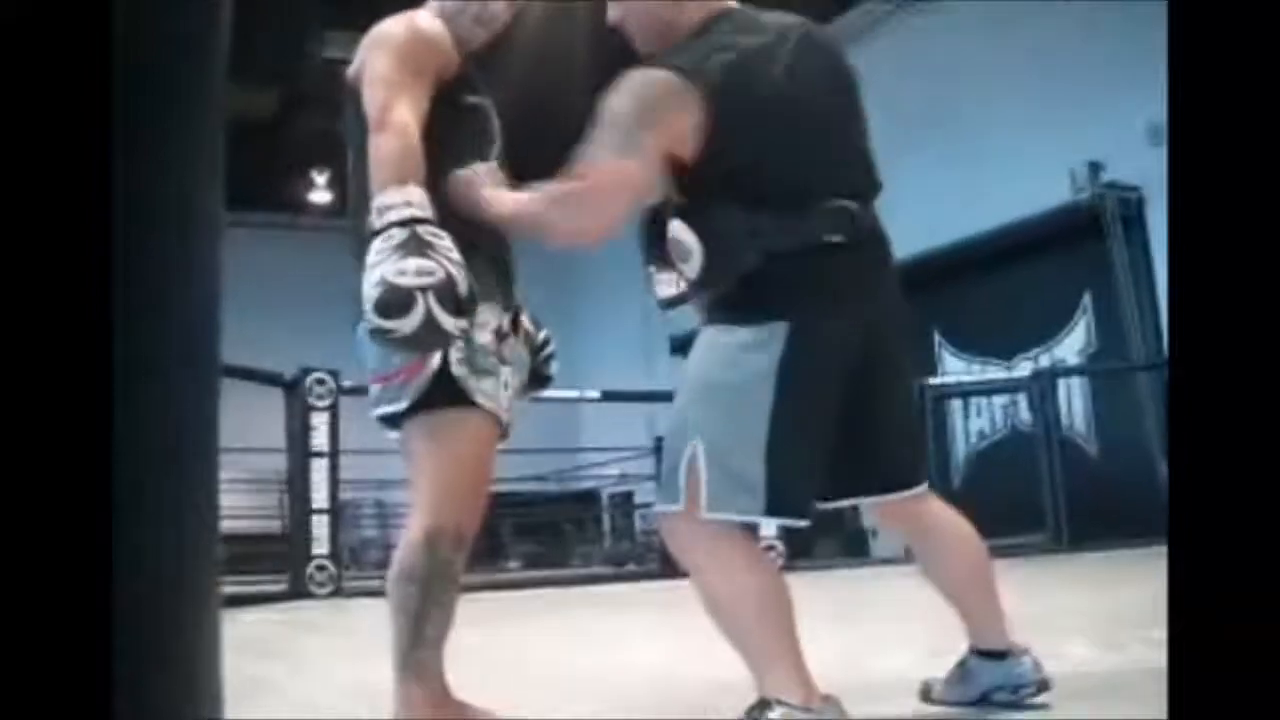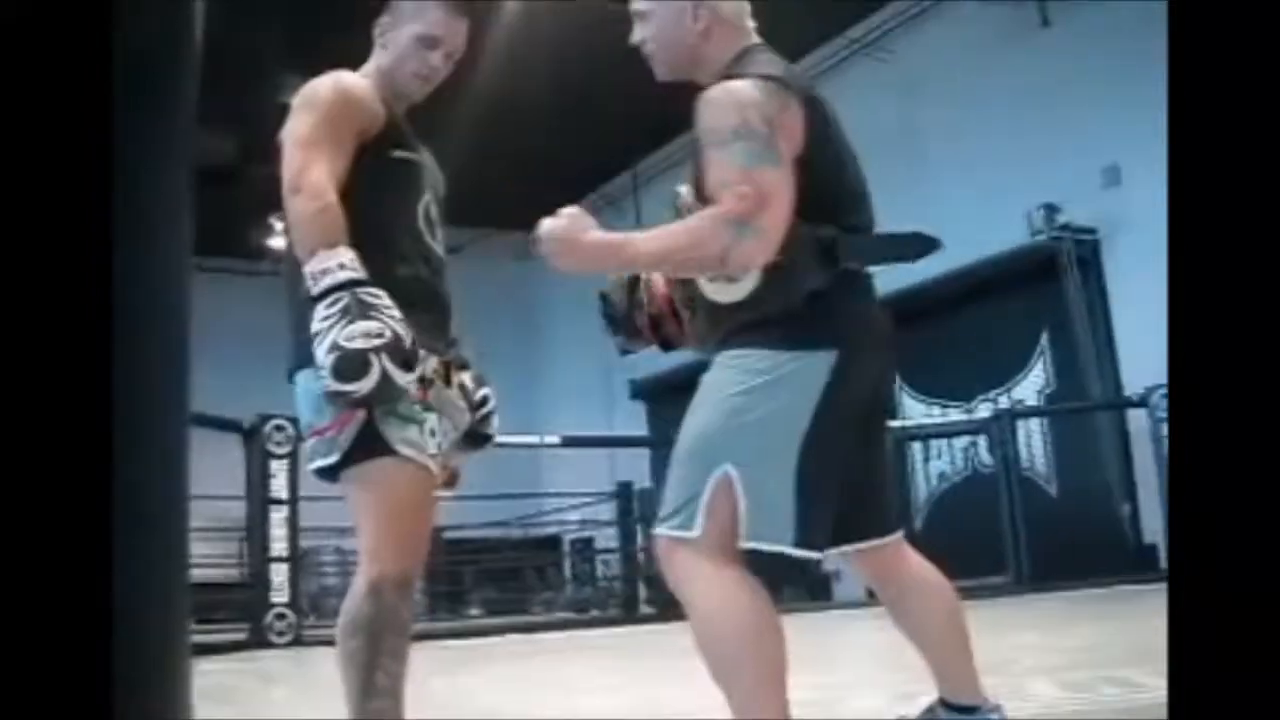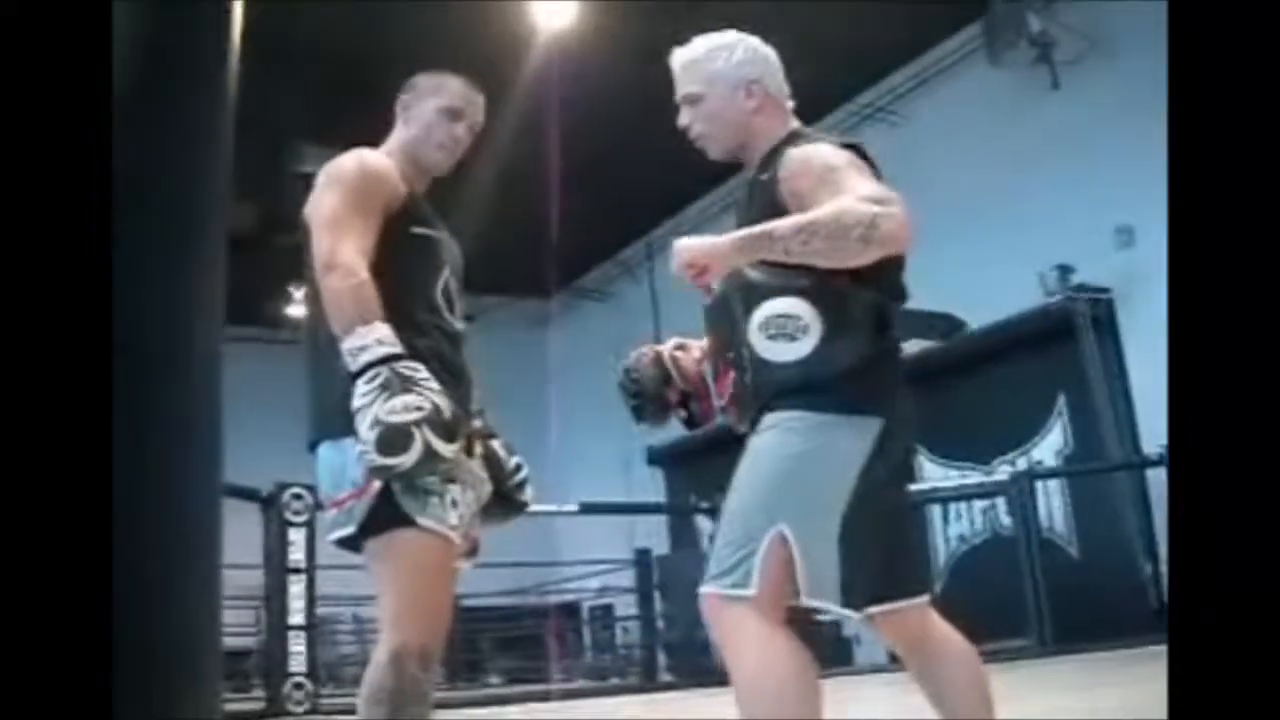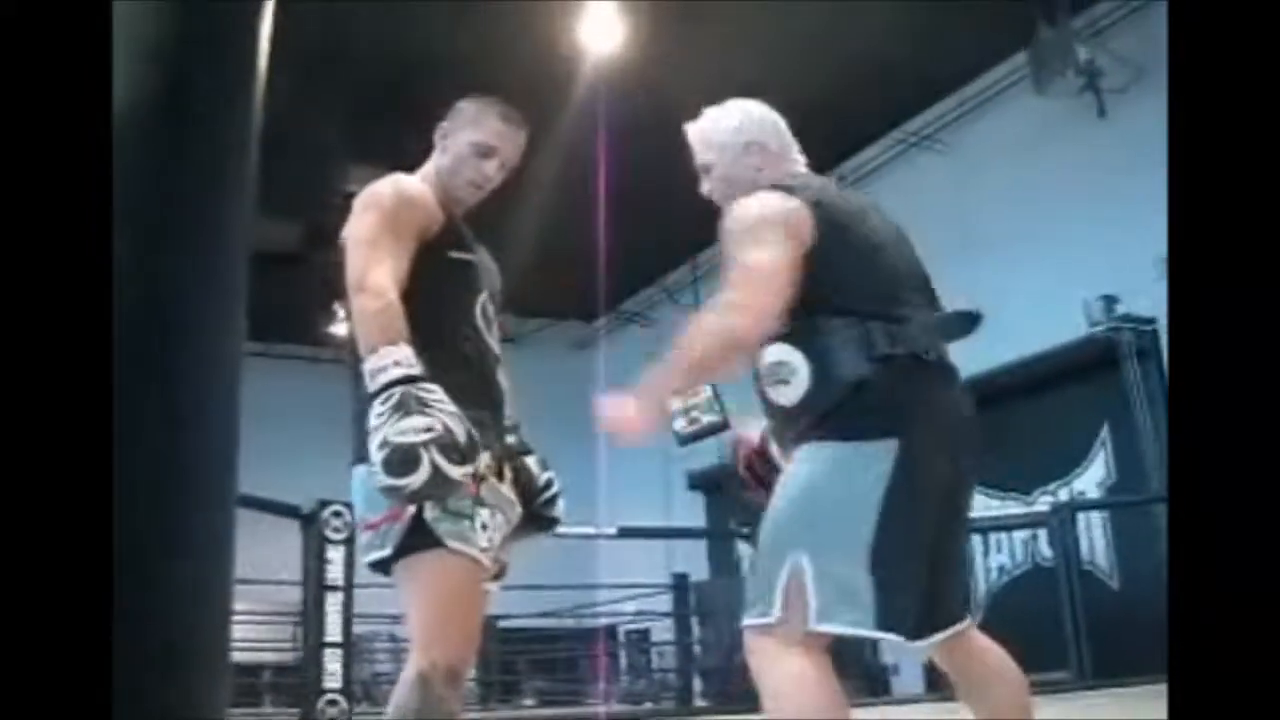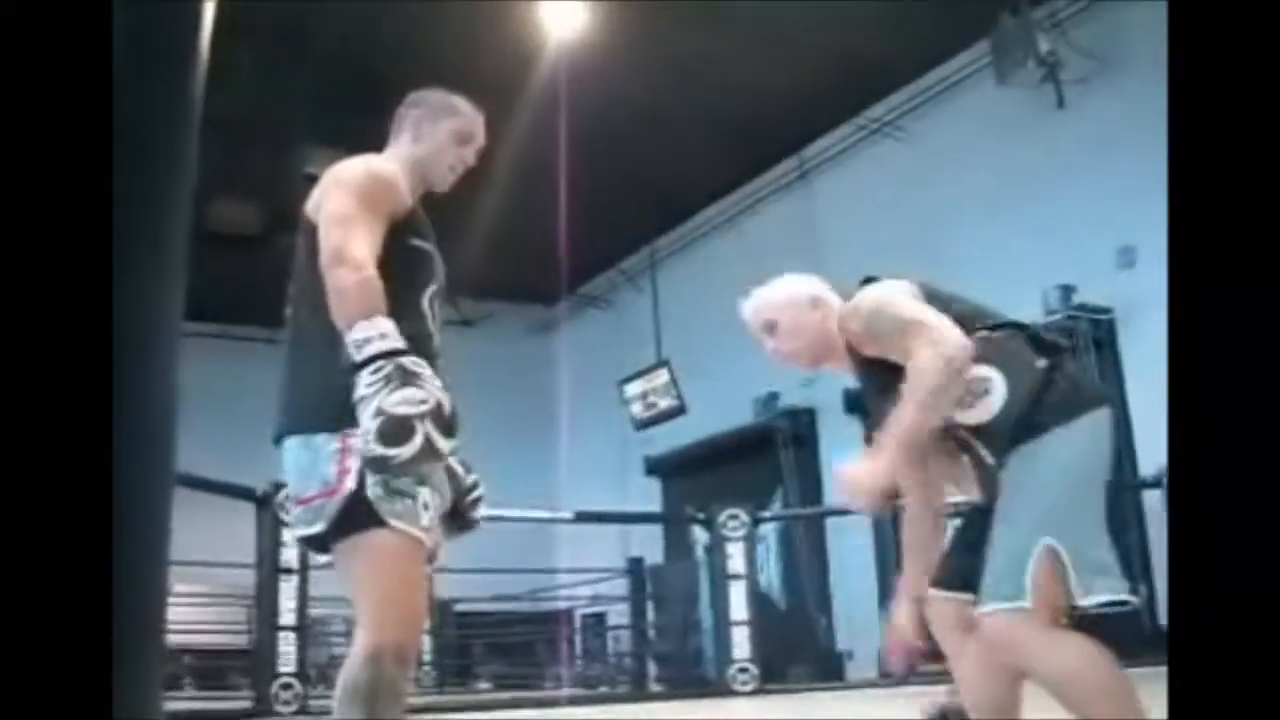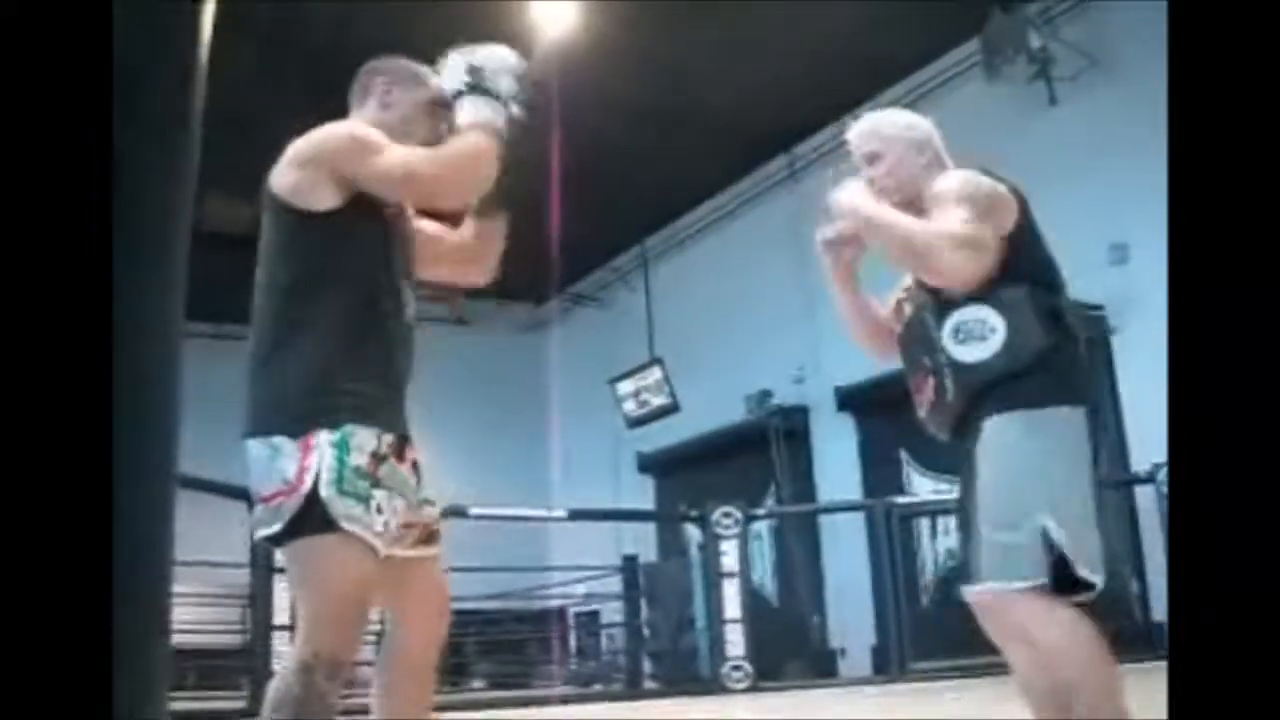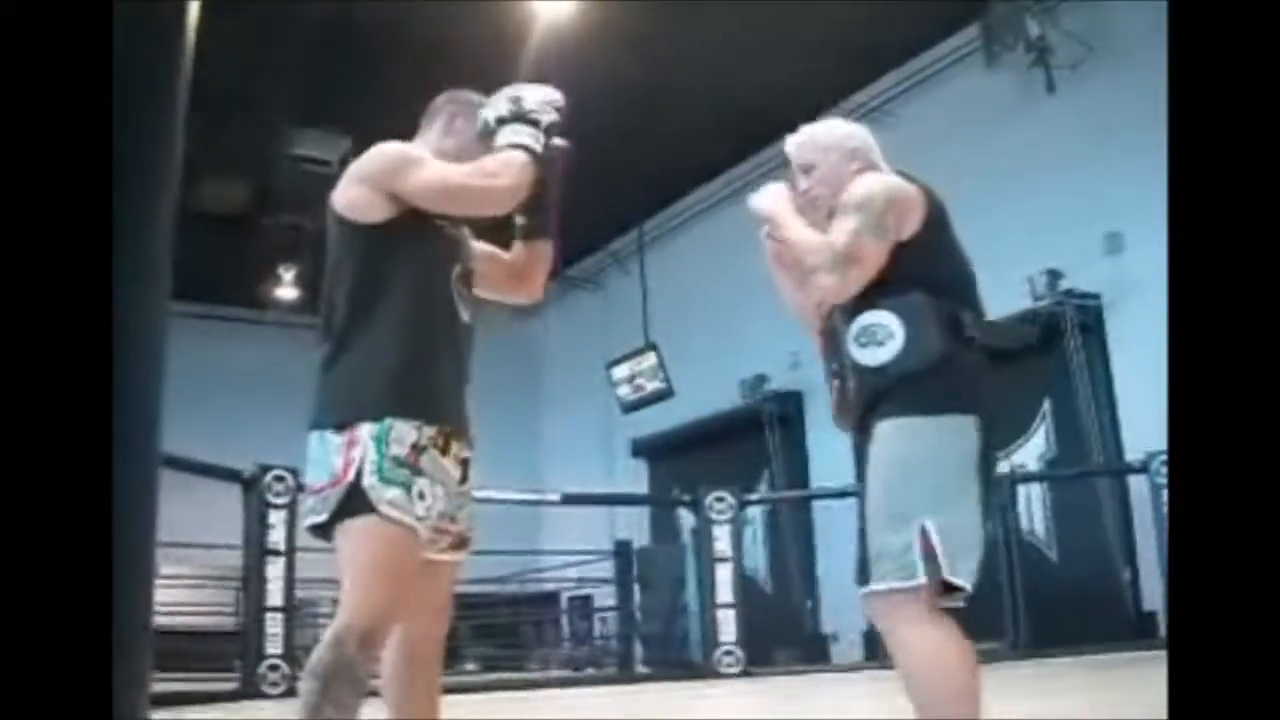
dt=0.7s
person 1, frame 1
left shoulder: (462, 76)
right elbow: (391, 127)
left wrist: (508, 312)
right wrist: (404, 229)
left hip: (470, 300)
right hip: (426, 298)
left knee: (454, 510)
right knee: (448, 507)
person 1, frame 2
left shoulder: (409, 147)
right shoulder: (340, 96)
right elbow: (308, 190)
left wrist: (453, 364)
right wrist: (344, 297)
left hip: (413, 357)
right hip: (362, 352)
left knee: (400, 564)
right knee: (390, 562)
person 1, frame 3
left shoulder: (426, 223)
right shoulder: (362, 173)
right elbow: (340, 270)
left wrist: (478, 434)
right wrist: (384, 373)
left hip: (433, 432)
right hip: (386, 427)
left knee: (421, 637)
right knee: (413, 635)
person 1, frame 4
left shoulder: (468, 249)
right shoulder: (398, 199)
right elbow: (371, 293)
left wrist: (513, 449)
right wrist: (402, 397)
left hip: (469, 455)
right hip: (424, 447)
left knee: (450, 656)
right knee: (441, 654)
person 1, frame 5
left shoulder: (408, 227)
right shoulder: (368, 178)
right elbow: (347, 267)
left wrist: (441, 456)
right wrist: (385, 372)
left hip: (385, 432)
right hip: (351, 425)
left knee: (392, 634)
right knee: (391, 630)
person 1, frame 6
left shoulder: (388, 211)
right shoulder: (332, 146)
left elbow: (475, 263)
right elbow: (457, 180)
left wrist: (486, 141)
right wrist: (486, 102)
left hip: (374, 431)
right hip: (323, 426)
left knee: (424, 617)
right knee: (330, 641)
person 1, frame 7
left shoulder: (446, 231)
right shoulder: (388, 164)
left elbow: (524, 282)
right elbow: (493, 188)
left wrist: (539, 202)
right wrist: (524, 133)
left hip: (436, 429)
right hip: (378, 422)
left knee: (425, 622)
right knee: (368, 614)
person 2, frame 1
left shoulder: (659, 88)
left elbow: (581, 213)
left wrist: (491, 201)
left hip: (773, 311)
right hip: (863, 289)
left knee: (697, 525)
right knee: (903, 494)
right ankle: (1000, 660)
person 2, frame 2
left shoulder: (739, 99)
right shoulder: (769, 93)
left elbow: (747, 234)
left wrist: (602, 250)
right wrist: (677, 281)
left hip: (789, 345)
right hip: (828, 339)
left knee: (692, 547)
right knee: (875, 546)
person 2, frame 3
left shoulder: (810, 164)
right shoulder: (769, 184)
left elbow: (886, 223)
left wrist: (733, 246)
right wrist: (710, 351)
left hip: (829, 409)
right hip: (831, 412)
left knee: (738, 605)
right knee: (902, 612)
person 2, frame 4
left shoulder: (763, 212)
right shoulder: (858, 216)
left elbow: (744, 319)
left wrist: (646, 399)
right wrist: (787, 428)
left hip: (862, 435)
right hip: (929, 424)
left knee: (780, 636)
right knee: (944, 633)
person 2, frame 5
left shoulder: (868, 312)
right shoulder: (884, 397)
left elbow: (946, 350)
right elbow: (921, 503)
left wrist: (884, 460)
right wrist: (911, 599)
left hip: (1055, 427)
right hip: (1025, 445)
left knee: (1014, 625)
right knee: (952, 611)
person 2, frame 6
left shoulder: (964, 190)
right shoulder: (928, 256)
left elbow: (960, 264)
right elbow: (889, 344)
left wrist: (867, 212)
right wrist: (841, 272)
left hip: (1029, 407)
right hip: (989, 422)
left knee: (1011, 593)
right knee: (1010, 605)
person 2, frame 7
left shoulder: (880, 191)
right shoulder: (869, 227)
left elbow: (834, 278)
right elbow: (831, 326)
left wrist: (779, 211)
right wrist: (780, 258)
left hip: (925, 412)
right hip: (908, 416)
left knee: (903, 602)
right knee: (903, 603)
